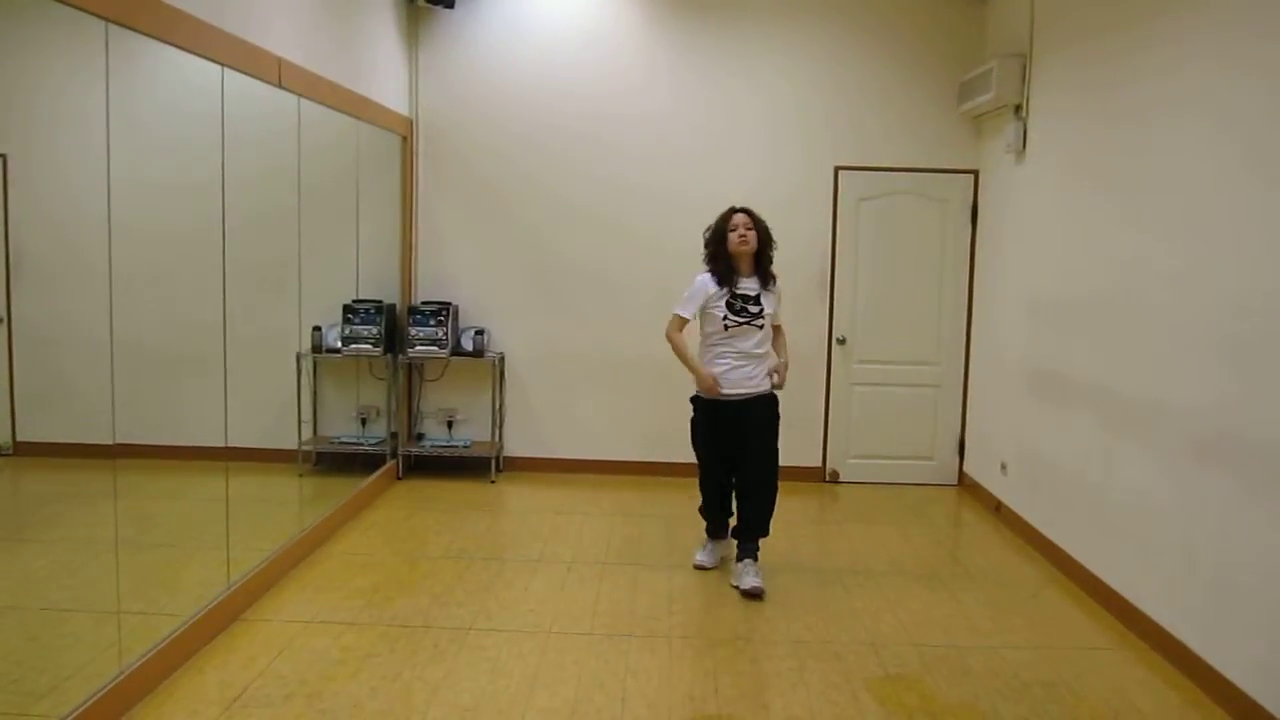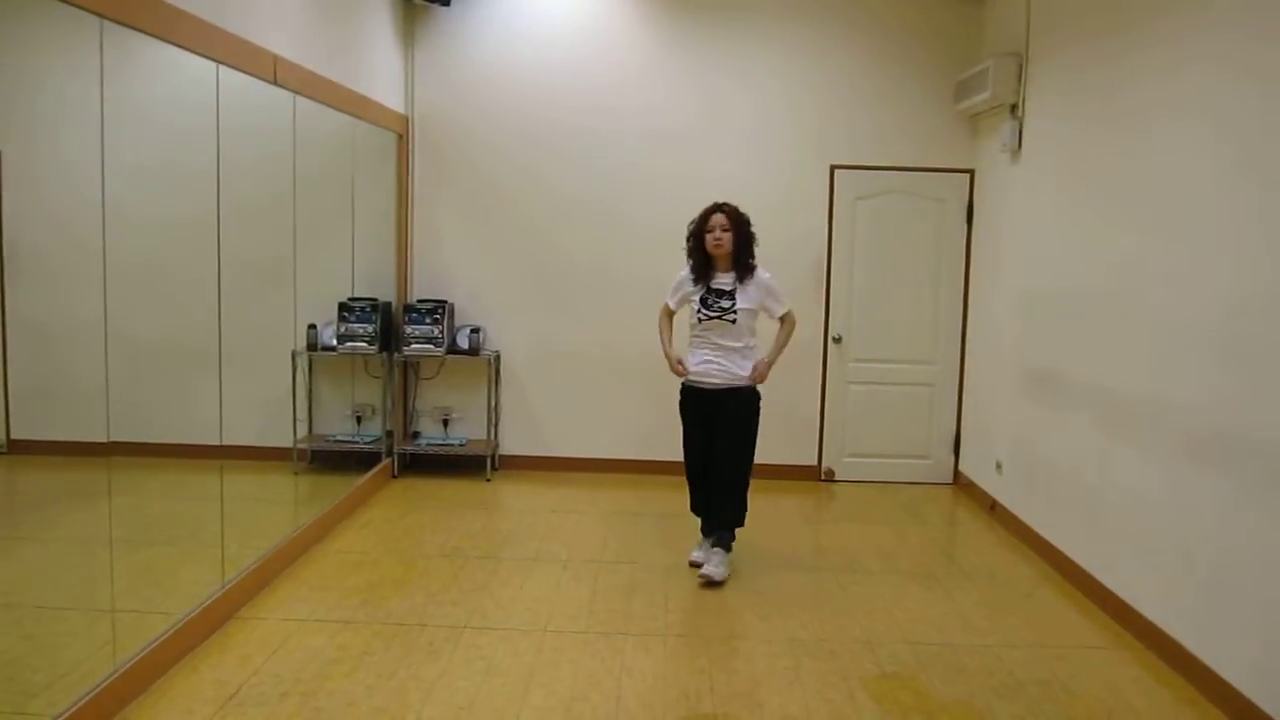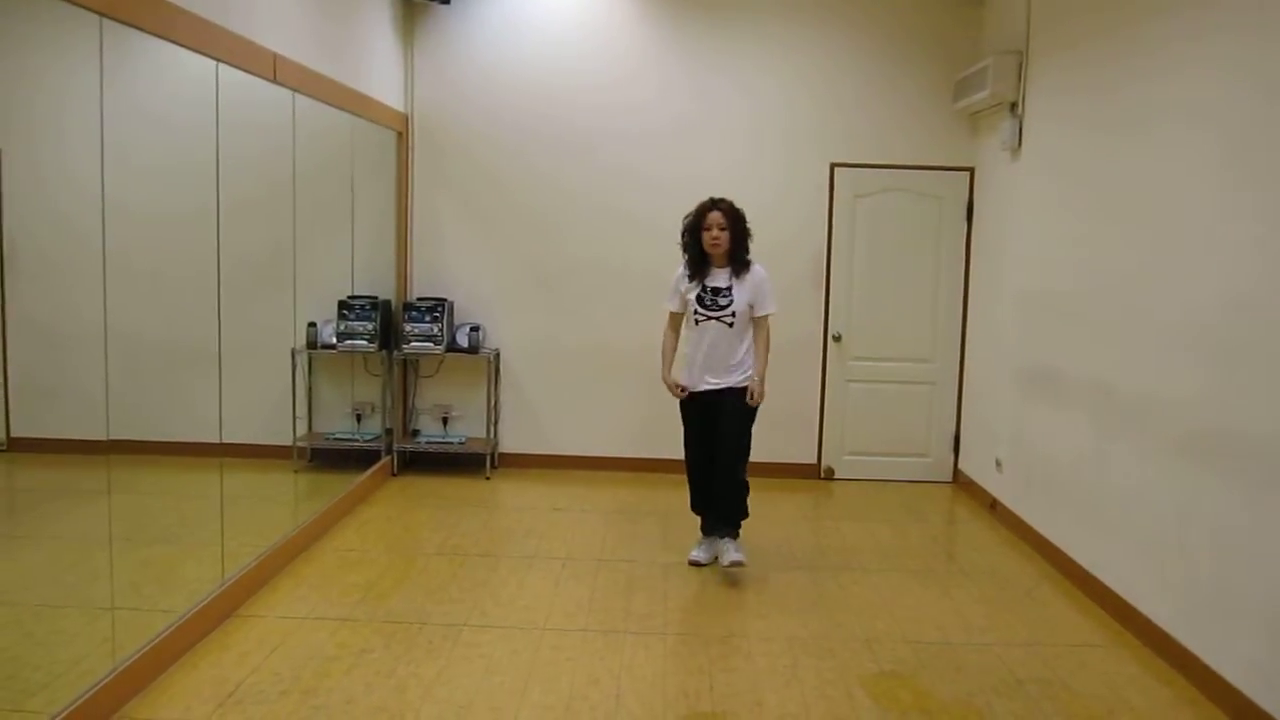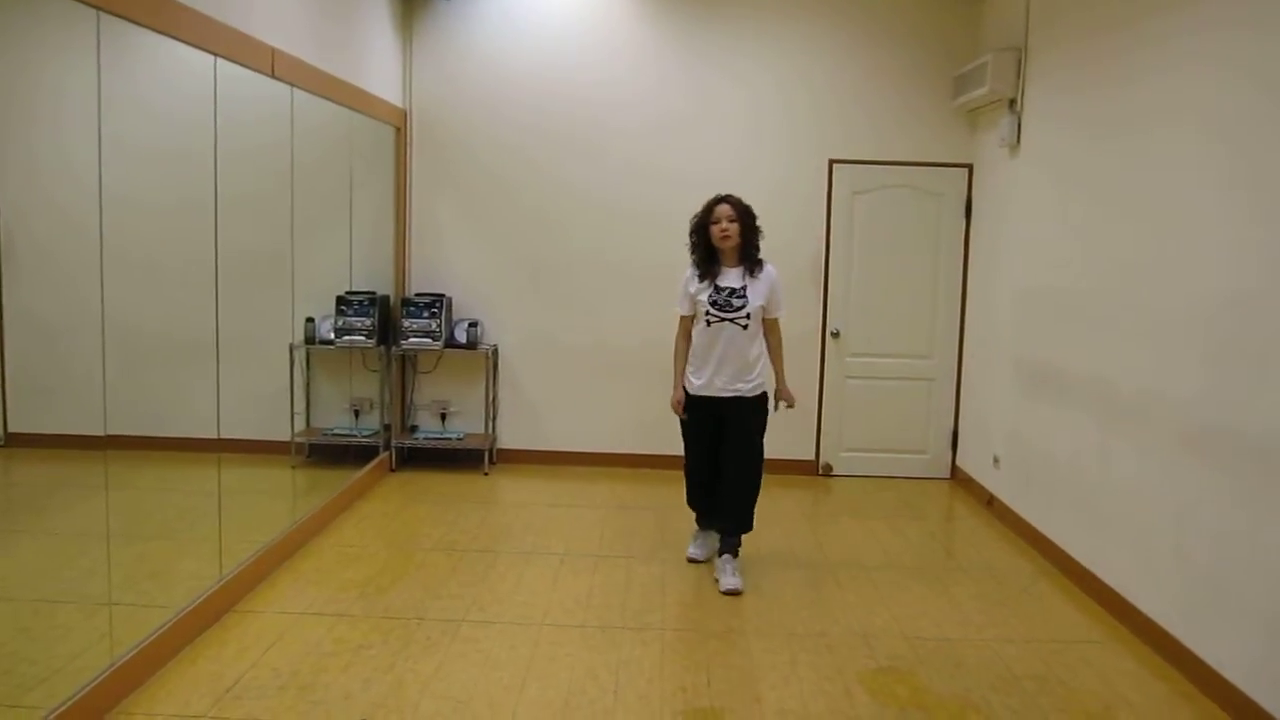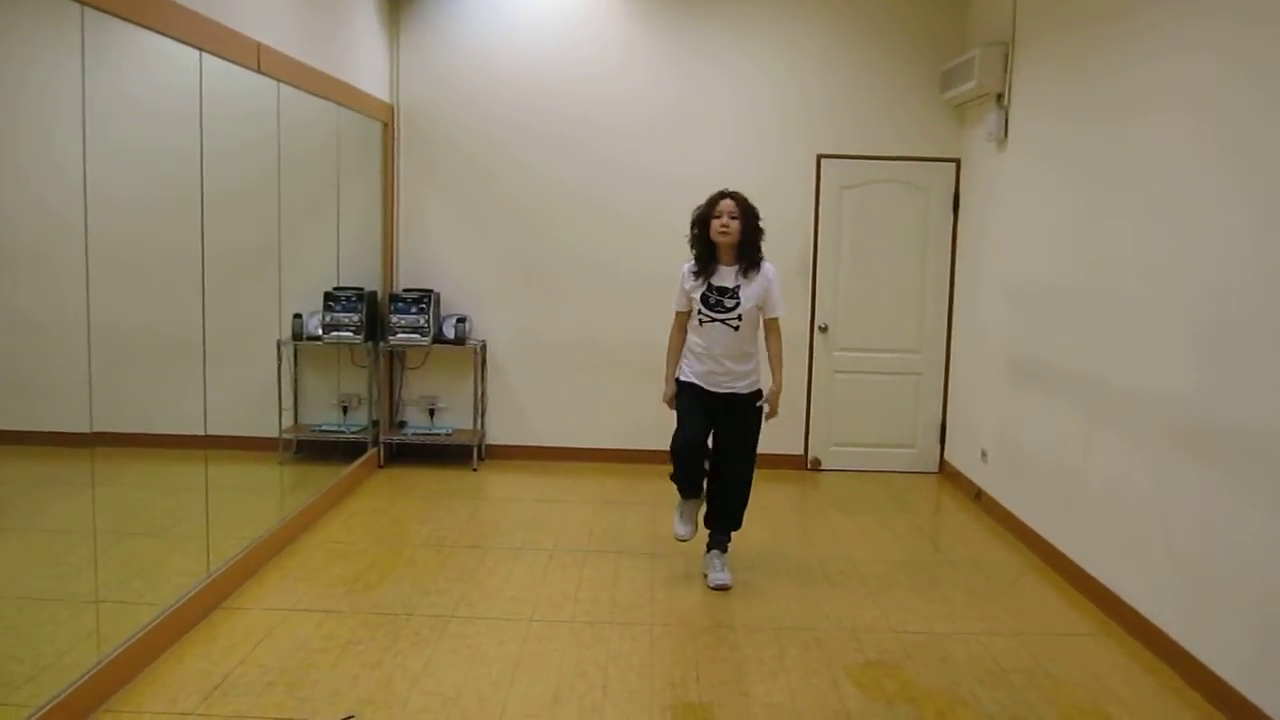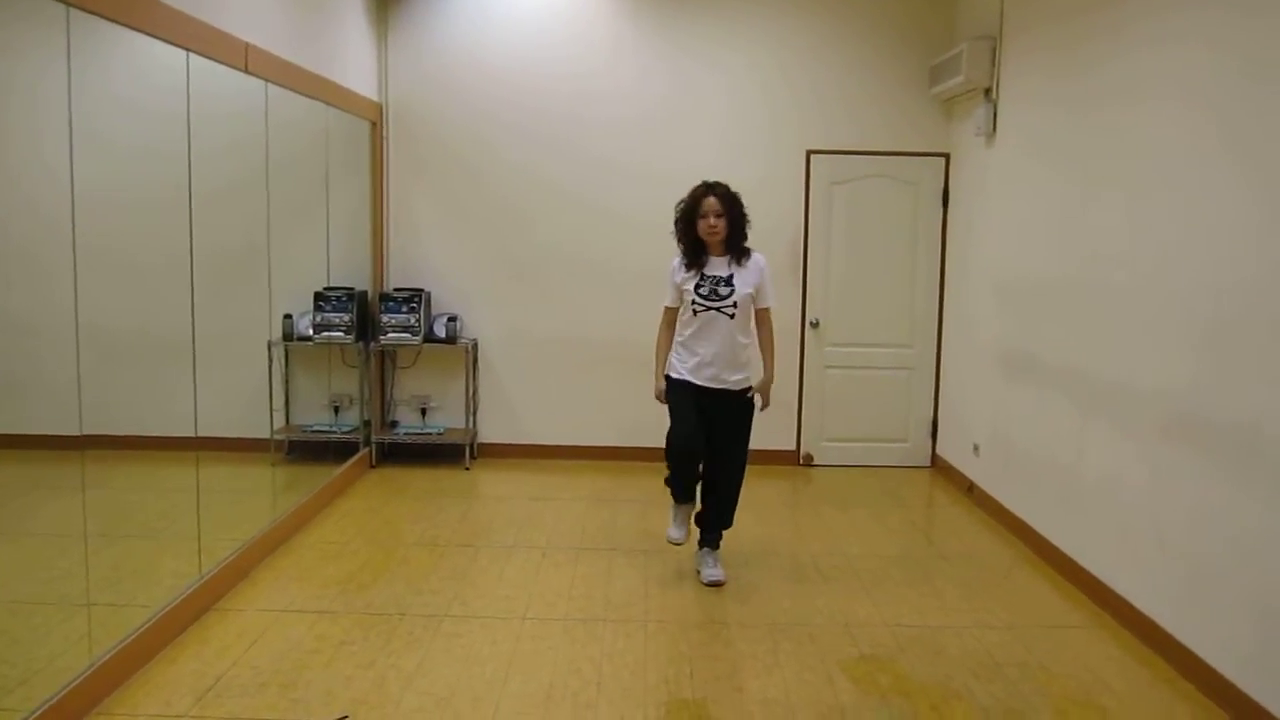
dt=0.4s
person 1, frame 1
left shoulder: (770, 286)
right shoulder: (708, 284)
right elbow: (673, 329)
left wrist: (783, 361)
right wrist: (696, 370)
left hip: (759, 398)
right hip: (713, 398)
left knee: (759, 478)
right knee: (714, 474)
left ankle: (747, 559)
right ankle: (716, 537)
person 1, frame 2
left shoulder: (758, 280)
right shoulder: (690, 279)
left elbow: (788, 321)
right elbow: (665, 314)
left wrist: (768, 361)
right wrist: (669, 352)
left hip: (739, 389)
right hip: (696, 387)
left knee: (732, 467)
right knee: (699, 464)
left ankle: (721, 547)
right ankle: (709, 535)
person 1, frame 3
left shoulder: (753, 276)
right shoulder: (686, 276)
left elbow: (761, 329)
right elbow: (673, 328)
left wrist: (760, 377)
right wrist: (667, 371)
left hip: (736, 387)
right hip: (695, 388)
left knee: (730, 460)
right knee: (699, 463)
left ankle: (730, 536)
right ankle: (710, 533)
person 1, frame 4
left shoulder: (765, 276)
right shoulder: (695, 276)
left elbow: (771, 331)
right elbow: (684, 333)
left wrist: (781, 382)
right wrist: (677, 385)
left hip: (748, 393)
right hip: (701, 392)
left knee: (741, 474)
right knee: (699, 468)
left ankle: (728, 554)
right ankle: (707, 530)
person 1, frame 5
left shoulder: (763, 275)
right shoulder: (692, 272)
left elbow: (772, 331)
right elbow: (680, 327)
left wrist: (776, 385)
right wrist: (670, 379)
left hip: (742, 389)
right hip: (695, 382)
left knee: (734, 472)
right knee: (687, 447)
left ankle: (717, 551)
right ankle: (690, 497)
person 1, frame 6
left shoulder: (753, 265)
right shoulder: (682, 266)
left elbow: (763, 321)
right elbow: (668, 321)
left wrist: (769, 374)
right wrist: (659, 373)
left hip: (734, 386)
right hip: (686, 380)
left knee: (726, 470)
right knee: (685, 448)
left ankle: (709, 547)
right ankle: (682, 499)
